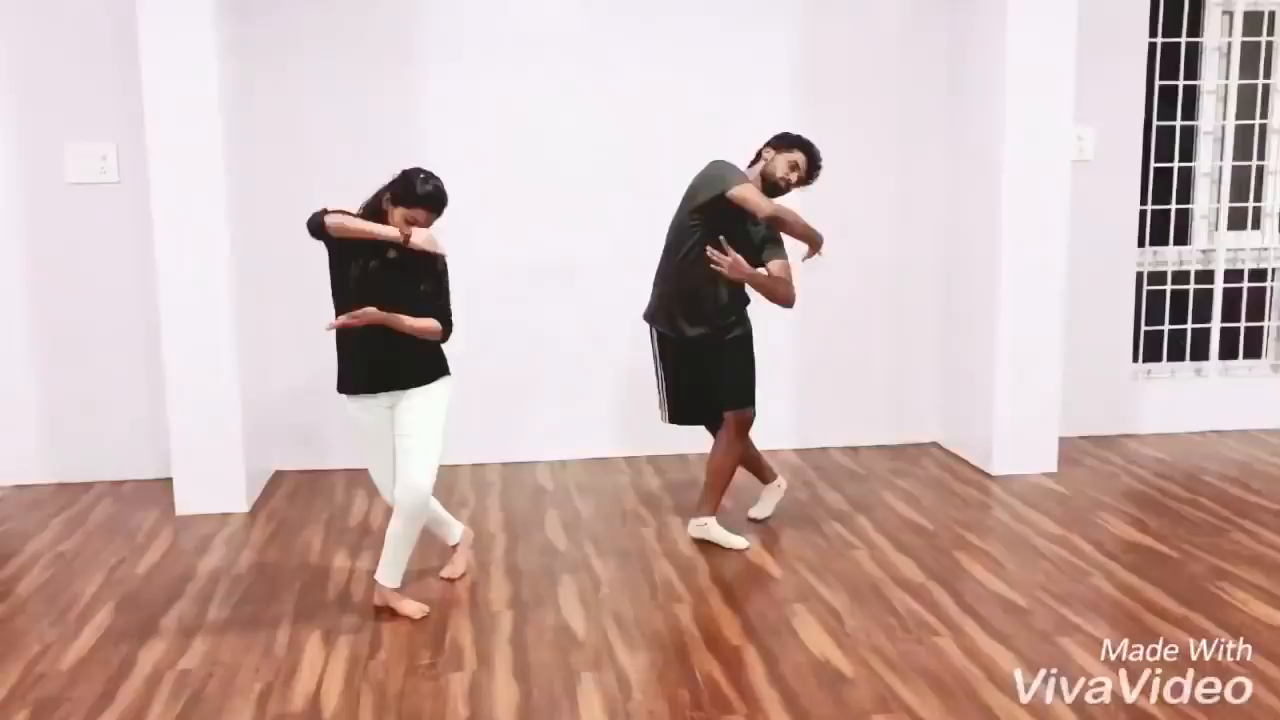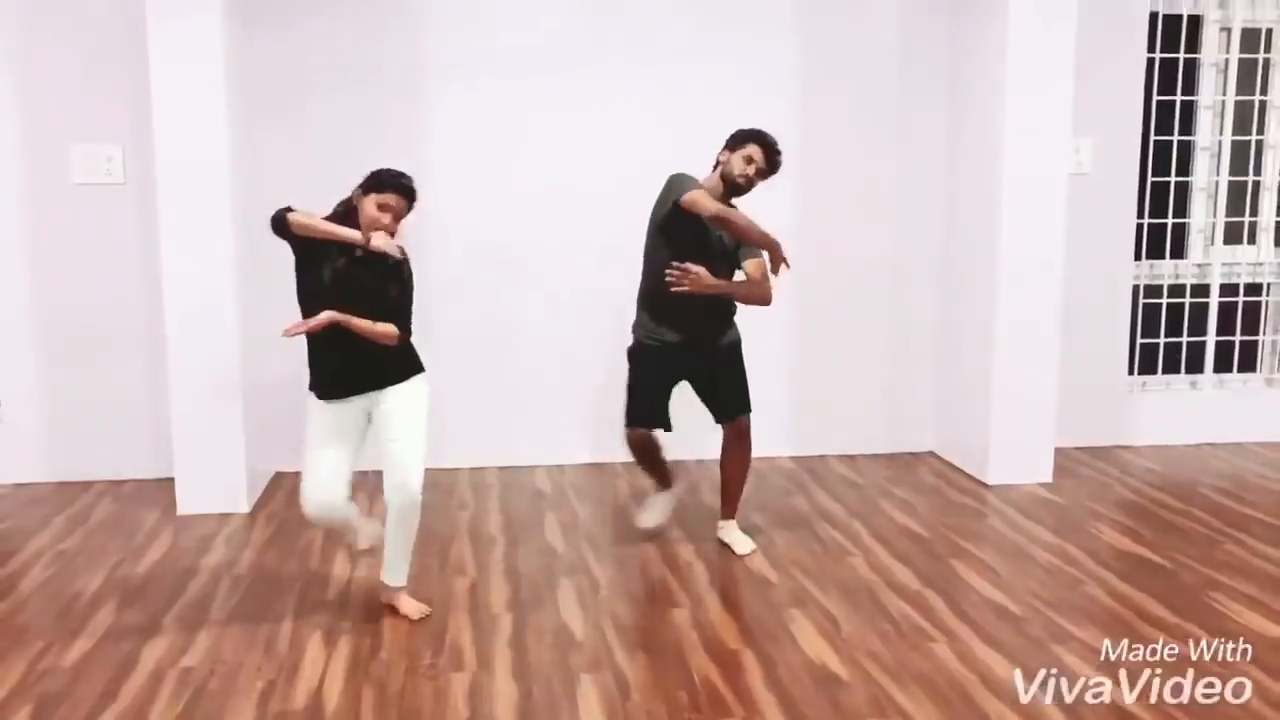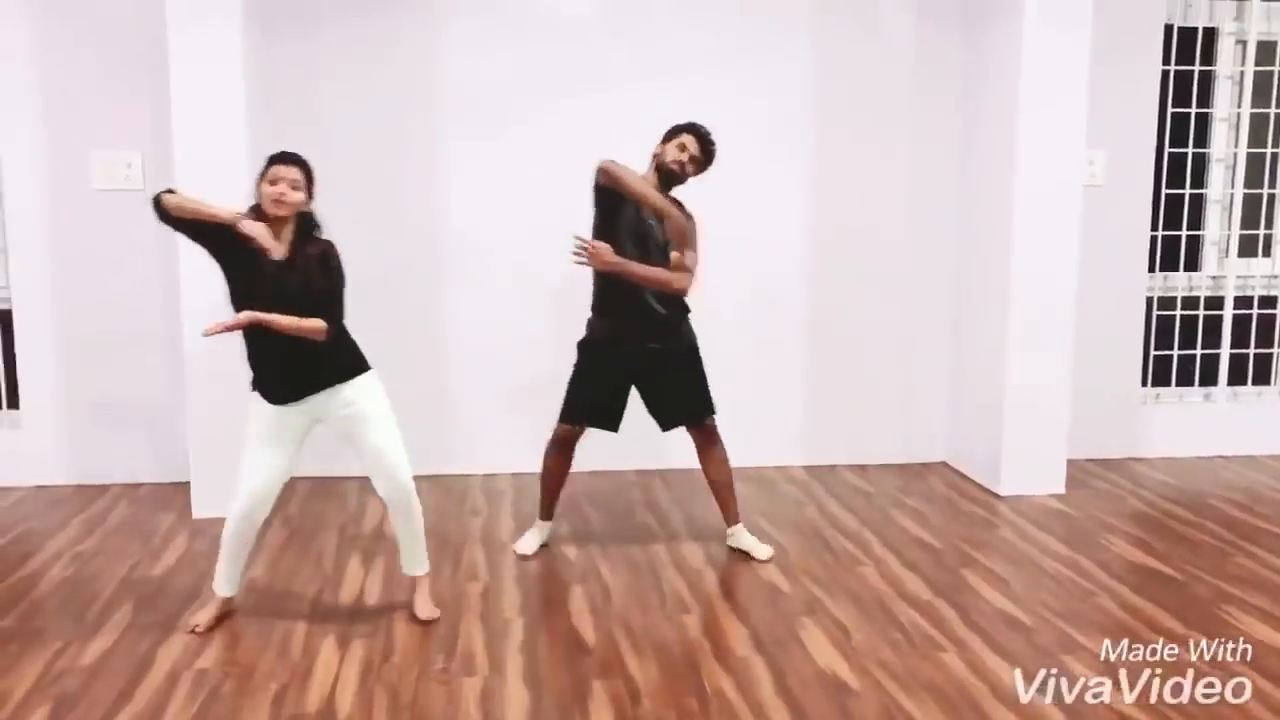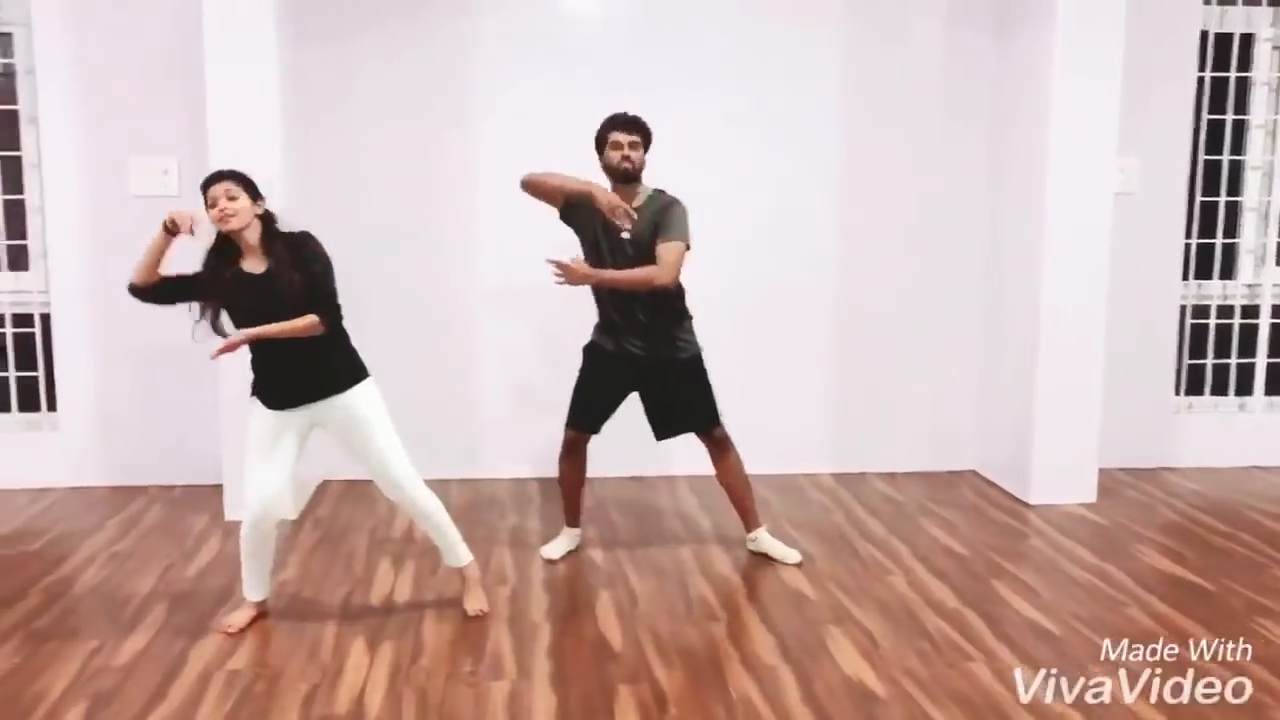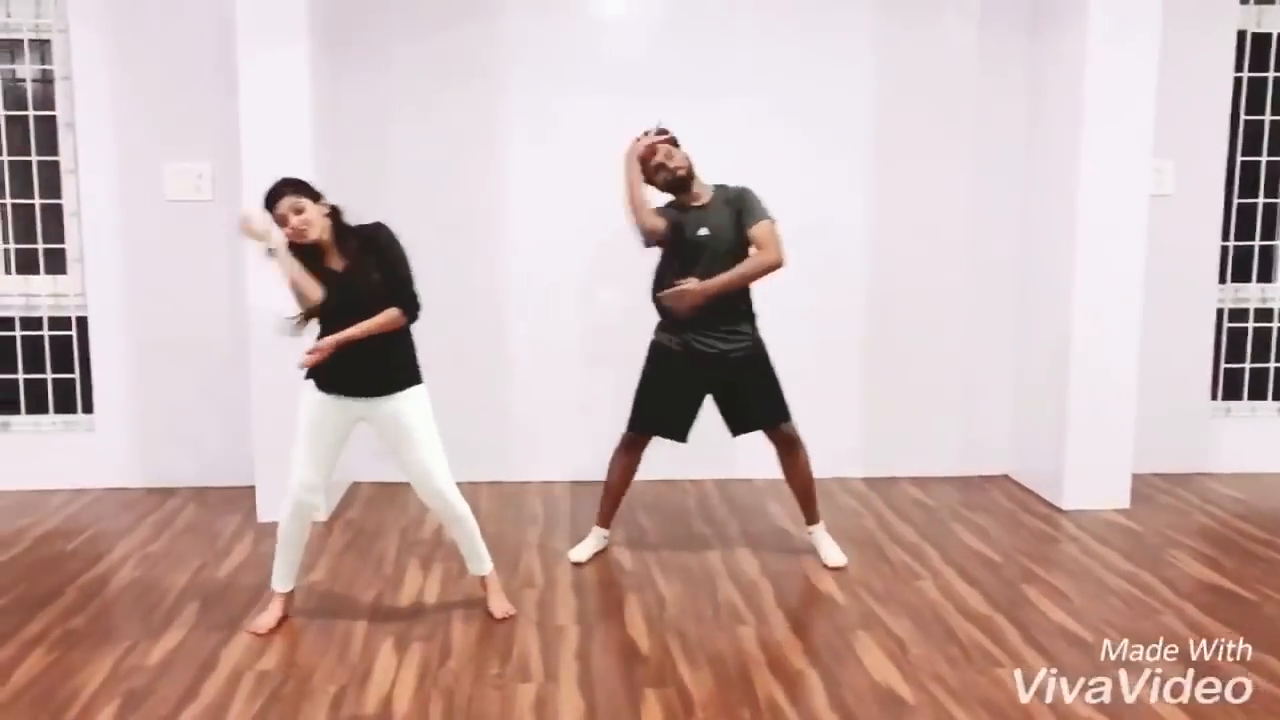
dt=0.3s
person 1, frame 1
left shoulder: (429, 260)
right shoulder: (349, 240)
left elbow: (440, 329)
right elbow: (318, 223)
left wrist: (380, 316)
right wrist: (398, 237)
left hip: (422, 384)
right hip: (365, 387)
left knee: (414, 486)
right knee: (394, 490)
left ankle: (387, 586)
right ankle: (458, 535)
person 1, frame 2
left shoulder: (394, 262)
right shoulder: (314, 244)
left elbow: (397, 334)
right elbow: (281, 220)
left wrist: (338, 318)
right wrist: (359, 238)
left hip: (398, 383)
right hip: (334, 391)
left knee: (406, 487)
right knee: (320, 503)
left ankle: (394, 585)
right ankle: (366, 531)
person 1, frame 3
left shoulder: (321, 253)
right shoulder: (231, 244)
left elbow: (325, 327)
right elbow: (165, 204)
left wrist: (255, 318)
right wrist: (240, 221)
left hip: (346, 383)
right hip: (278, 395)
left knee: (397, 481)
right knee: (250, 500)
left ankle: (419, 580)
right ankle: (222, 596)
person 1, frame 4
left shoulder: (300, 248)
right shoulder: (219, 273)
left elbow: (326, 319)
right elbow: (143, 288)
left wrist: (254, 332)
right wrist: (168, 234)
left hip: (341, 389)
right hip: (276, 402)
left knee: (403, 484)
right knee: (261, 508)
left ankle: (468, 570)
right ankle: (254, 599)
person 1, frame 5
left shoulder: (376, 237)
right shoulder: (301, 266)
left elbow: (406, 308)
right elbow: (318, 305)
left wrist: (345, 337)
right wrist: (276, 248)
left hip: (396, 389)
right hip: (331, 390)
left knee: (438, 490)
right knee: (301, 494)
left ankle: (488, 580)
right ankle: (281, 595)
person 2, frame 1
left shoulder: (767, 228)
right shoulder: (718, 173)
left elbow: (786, 295)
right elbow: (771, 210)
left wrist: (747, 274)
right wrist: (814, 239)
left hip: (728, 327)
right hip: (675, 325)
left knee: (737, 417)
right knee: (716, 423)
left ankle: (704, 518)
right ankle: (772, 481)
person 2, frame 2
left shoulder: (739, 228)
right shoulder: (680, 186)
left elbow: (762, 293)
right elbow: (715, 213)
left wrist: (714, 286)
right wrist: (774, 246)
left hip: (715, 338)
right hip: (657, 336)
left knee: (738, 426)
right knee: (638, 433)
left ankle: (728, 522)
right ankle: (665, 487)
person 2, frame 3
left shoulder: (683, 219)
right shoulder: (614, 191)
left elbow: (681, 283)
right elbow: (610, 170)
left wrist: (616, 262)
right wrist: (672, 218)
left hip: (668, 340)
right hip: (608, 336)
left knee: (705, 430)
right knee: (564, 433)
left ankle: (736, 529)
right ankle: (543, 525)
person 2, frame 4
left shoulder: (667, 208)
right shoulder: (586, 205)
left elbow: (664, 275)
right elbow: (530, 182)
left wrist: (592, 276)
right wrist: (594, 190)
left hip: (669, 347)
right hip: (611, 345)
left knee: (715, 436)
right knee: (574, 438)
left ankle: (757, 534)
right ankle: (571, 531)
person 2, frame 5
left shoulder: (739, 199)
right shoulder: (666, 218)
left elbow: (771, 254)
right elbow: (647, 228)
left wrist: (707, 288)
right wrist: (630, 163)
left hip: (739, 343)
right hip: (679, 346)
left knee: (785, 434)
right knee: (636, 436)
left ankle: (816, 531)
right ankle: (600, 532)
